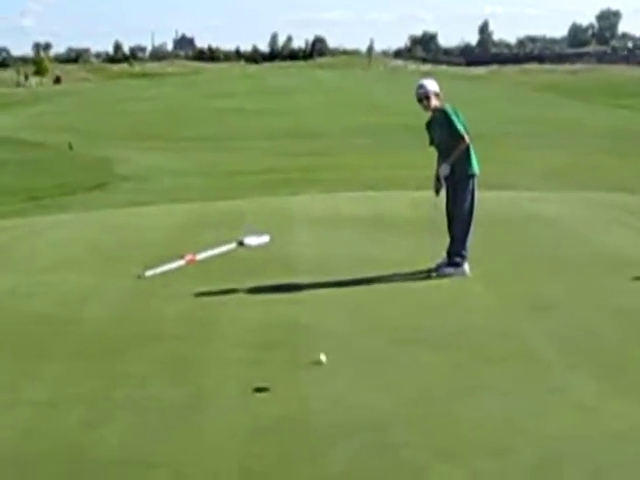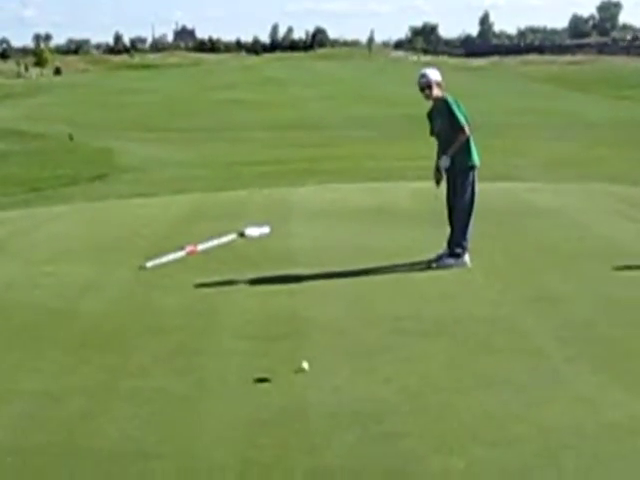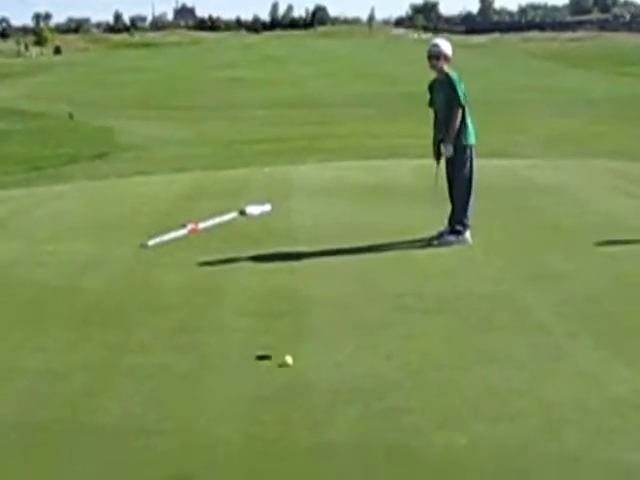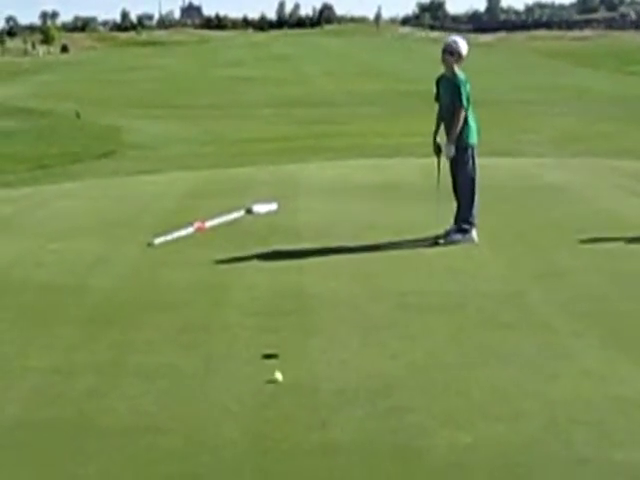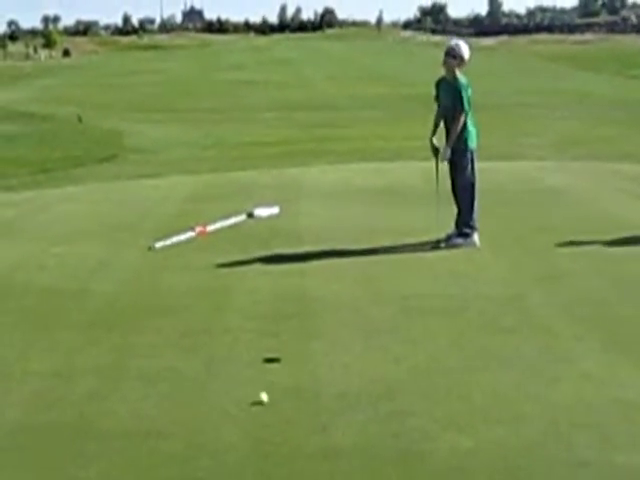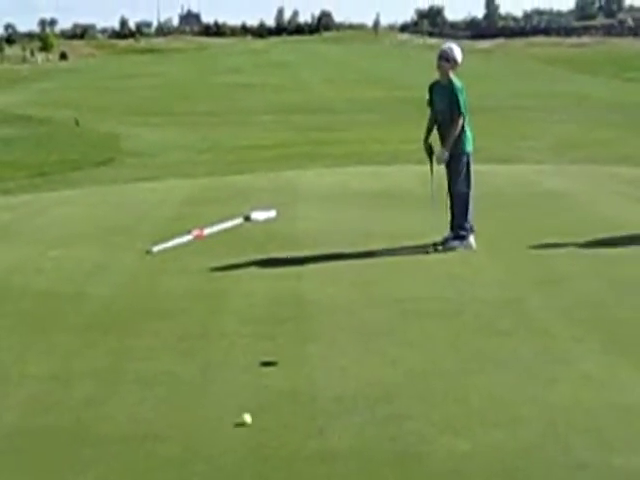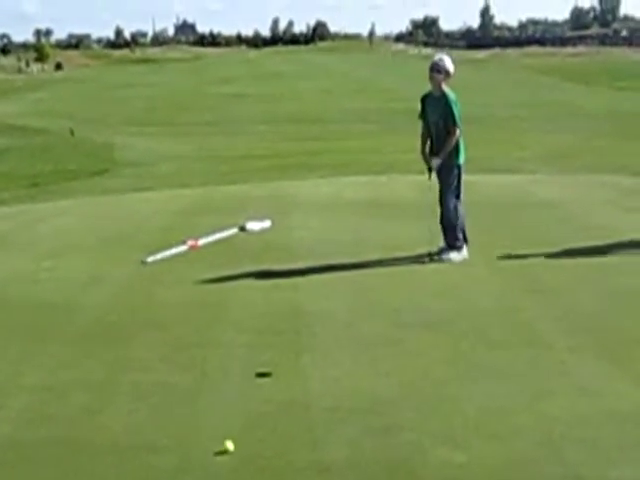
dt=0.2s
person 1, frame 1
left shoulder: (448, 113)
right shoulder: (431, 123)
left elbow: (465, 140)
left wrist: (447, 164)
right wrist: (437, 176)
left hip: (464, 171)
right hip: (451, 173)
left knee: (461, 216)
right knee: (453, 216)
left ankle: (459, 262)
right ankle: (453, 257)
person 1, frame 2
left shoulder: (449, 104)
right shoulder: (432, 113)
left elbow: (465, 132)
left wrist: (447, 156)
right wrist: (437, 167)
left hip: (464, 162)
right hip: (451, 164)
left knee: (462, 207)
right knee: (453, 207)
left ankle: (460, 253)
right ankle: (453, 248)
person 1, frame 3
left shoulder: (452, 80)
right shoulder: (433, 84)
left elbow: (458, 112)
left wrist: (449, 142)
right wrist: (436, 142)
left hip: (460, 140)
right hip: (448, 141)
left knee: (461, 185)
right knee: (453, 184)
left ankle: (461, 230)
right ankle: (454, 225)
person 1, frame 4
left shoulder: (459, 80)
right shoulder: (441, 80)
left elbow: (461, 113)
left wrist: (451, 142)
right wrist: (435, 136)
left hip: (463, 138)
right hip: (453, 139)
left knee: (465, 183)
right knee: (457, 183)
left ankle: (467, 229)
right ankle: (461, 224)
person 1, frame 5
left shoulder: (460, 85)
right shoulder: (441, 82)
left elbow: (460, 117)
left wrist: (448, 145)
right wrist: (433, 136)
left hip: (463, 142)
right hip: (453, 142)
left knee: (465, 187)
right knee: (457, 187)
left ankle: (469, 233)
right ankle: (462, 228)
person 1, frame 6
left shoulder: (455, 88)
right shoulder: (434, 87)
left elbow: (459, 120)
left wrist: (445, 148)
right wrist: (426, 138)
left hip: (459, 145)
right hip: (449, 145)
left knee: (460, 191)
right knee: (454, 190)
left ankle: (464, 236)
right ankle: (459, 231)
person 1, frame 7
left shoulder: (449, 99)
right shoulder: (426, 99)
left elbow: (455, 132)
left wrist: (440, 157)
right wrist: (424, 150)
left hip: (451, 158)
right hip: (439, 157)
left knee: (449, 202)
right knee: (449, 201)
left ankle: (457, 246)
right ankle: (457, 241)
